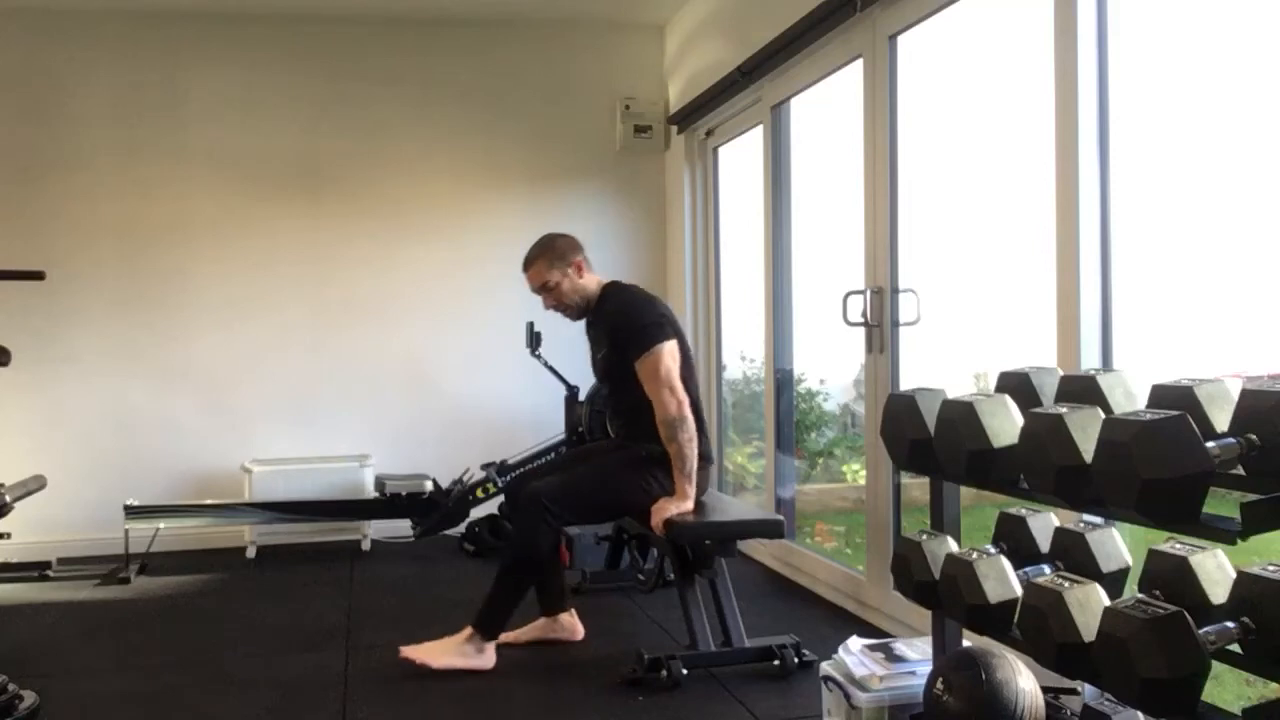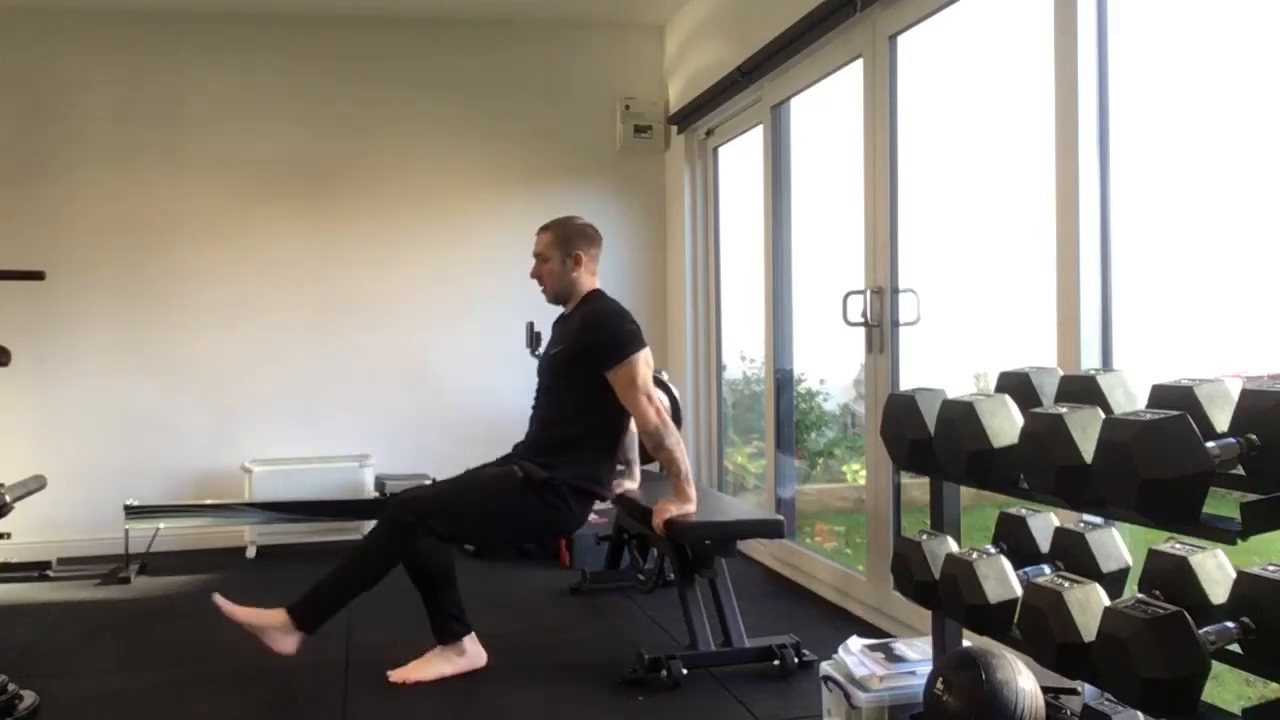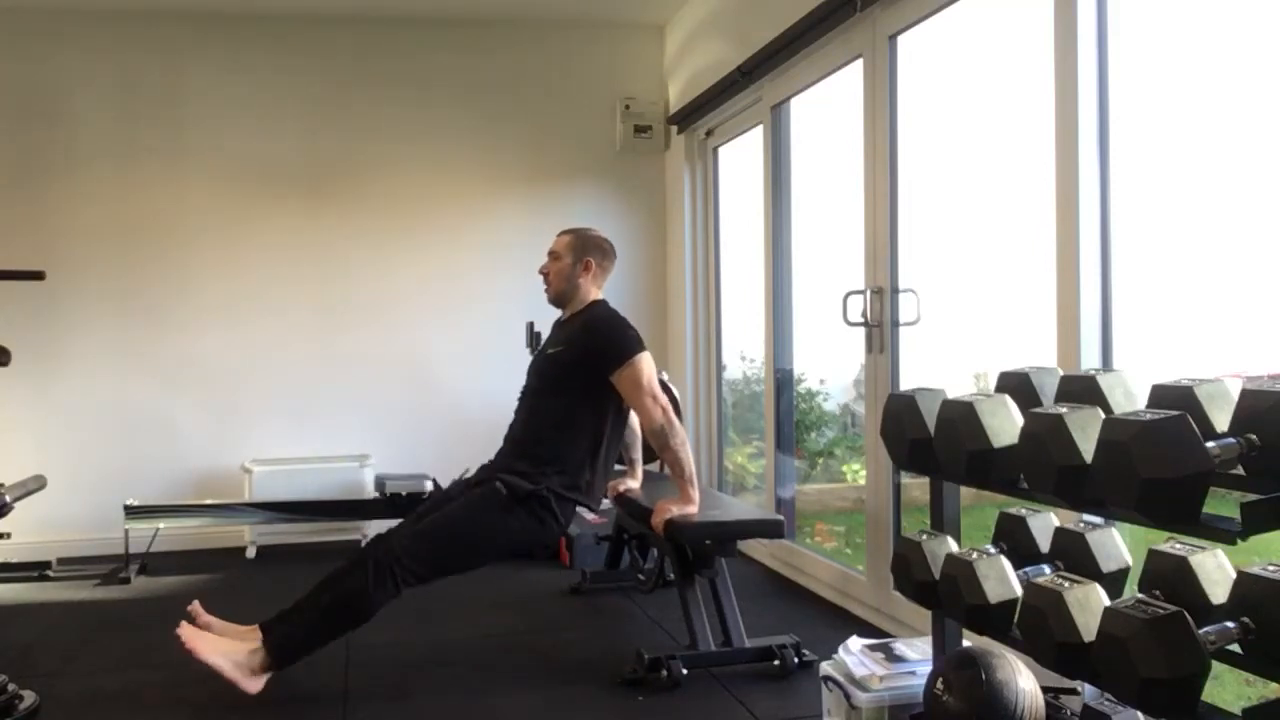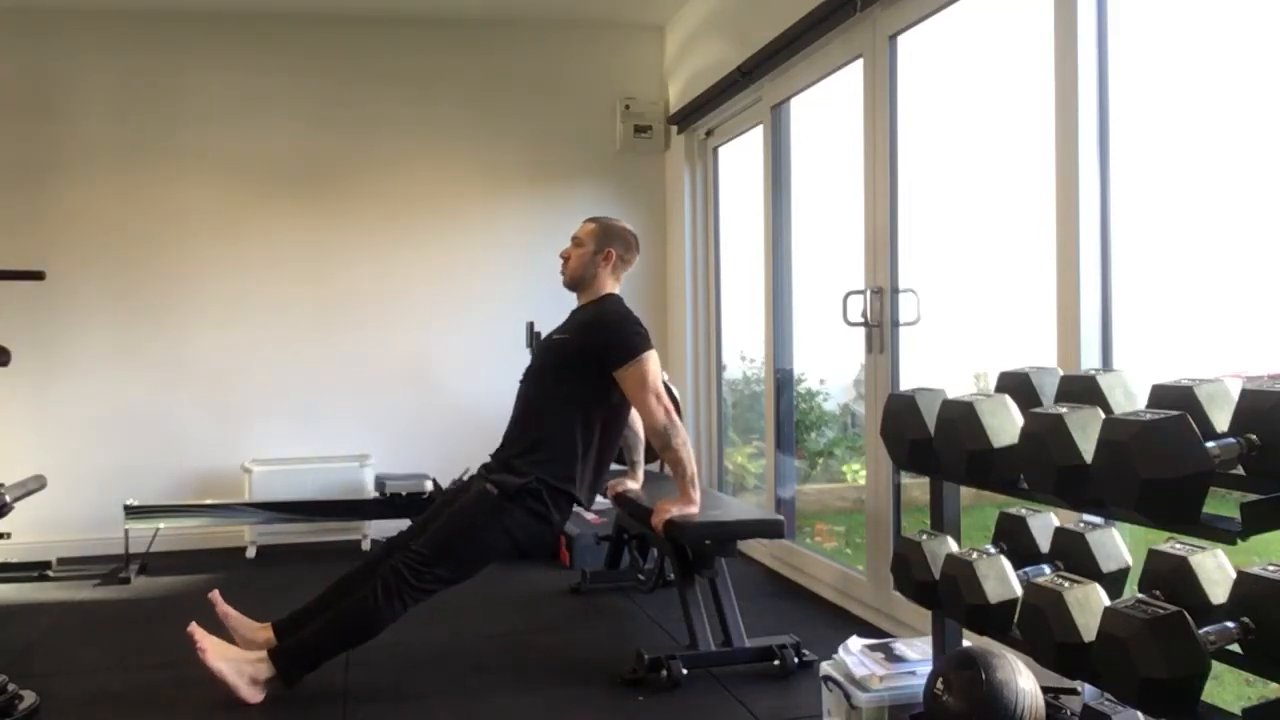
dt=1s
person 1, frame 1
left shoulder: (633, 312)
right shoulder: (601, 316)
left elbow: (672, 402)
left wrist: (683, 493)
left hip: (661, 463)
right hip: (632, 449)
left knee: (538, 503)
right knee: (522, 492)
left ankle: (479, 642)
right ankle: (558, 616)
person 1, frame 2
left shoulder: (606, 322)
right shoulder: (572, 322)
left elbow: (648, 410)
right elbow: (610, 407)
left wrist: (682, 496)
right wrist: (627, 474)
left hip: (553, 492)
right hip: (528, 472)
left knee: (410, 515)
right knee: (404, 520)
left ankle: (458, 645)
right ankle: (293, 623)
person 1, frame 3
left shoulder: (605, 329)
right shoulder: (570, 328)
left elbow: (655, 409)
right elbow: (622, 408)
left wrist: (686, 497)
right wrist: (631, 475)
left hip: (532, 500)
right hip: (505, 482)
left knee: (395, 561)
right knee: (388, 549)
left ankle: (259, 659)
right ankle: (262, 636)
person 1, frame 4
left shoulder: (612, 322)
right shoulder: (590, 320)
left elbow: (656, 408)
right elbow: (625, 405)
left wrist: (688, 497)
right wrist: (634, 474)
left hip: (529, 494)
right hip: (506, 477)
left knee: (407, 573)
right knee: (398, 552)
left ankle: (269, 668)
right ankle: (274, 635)
